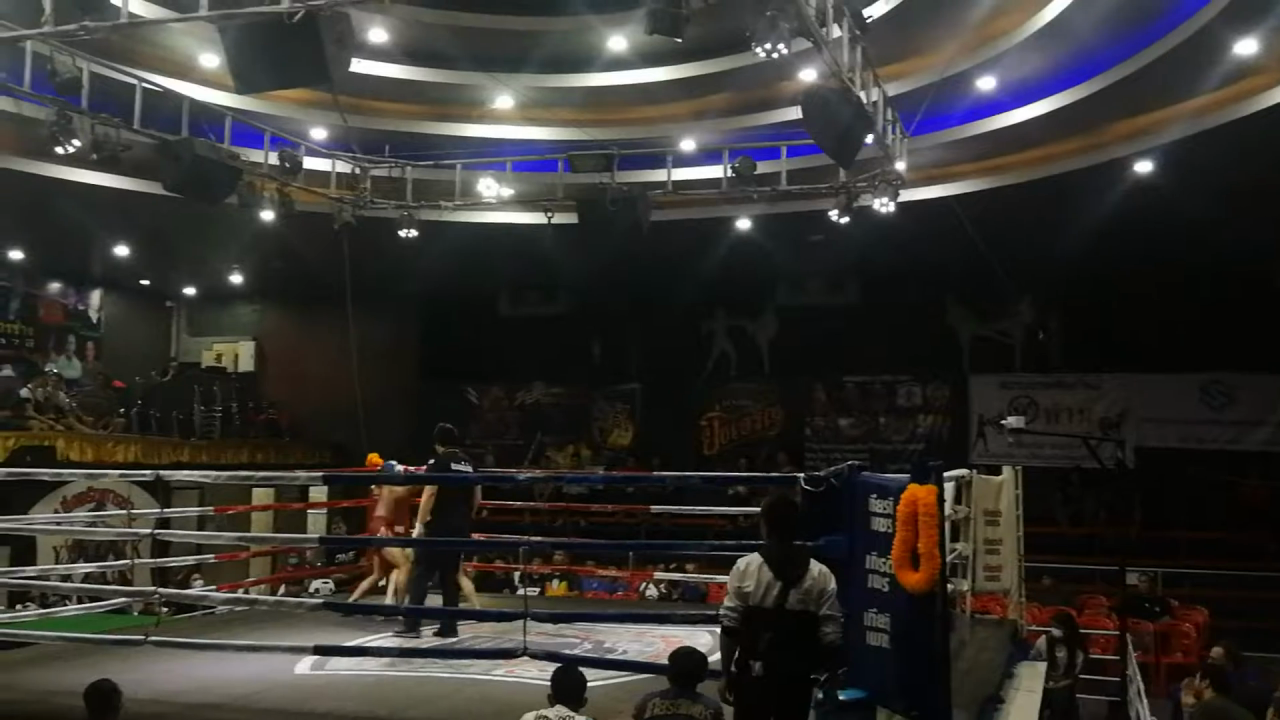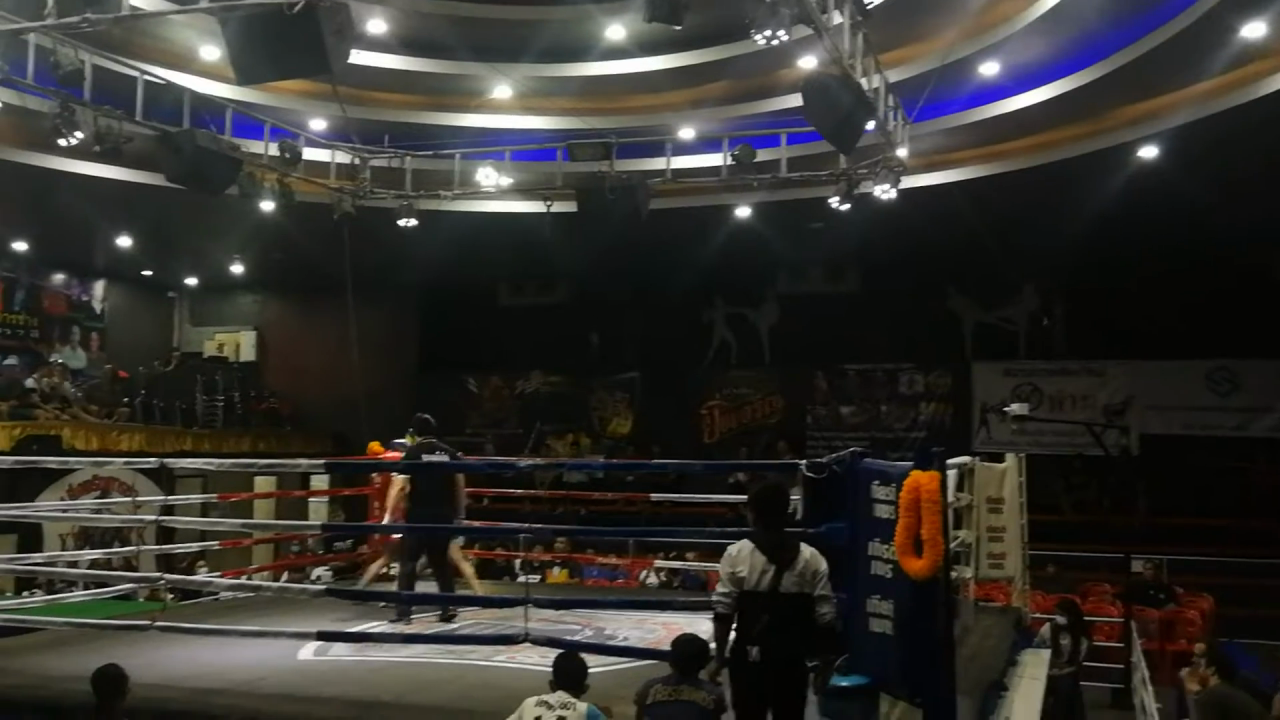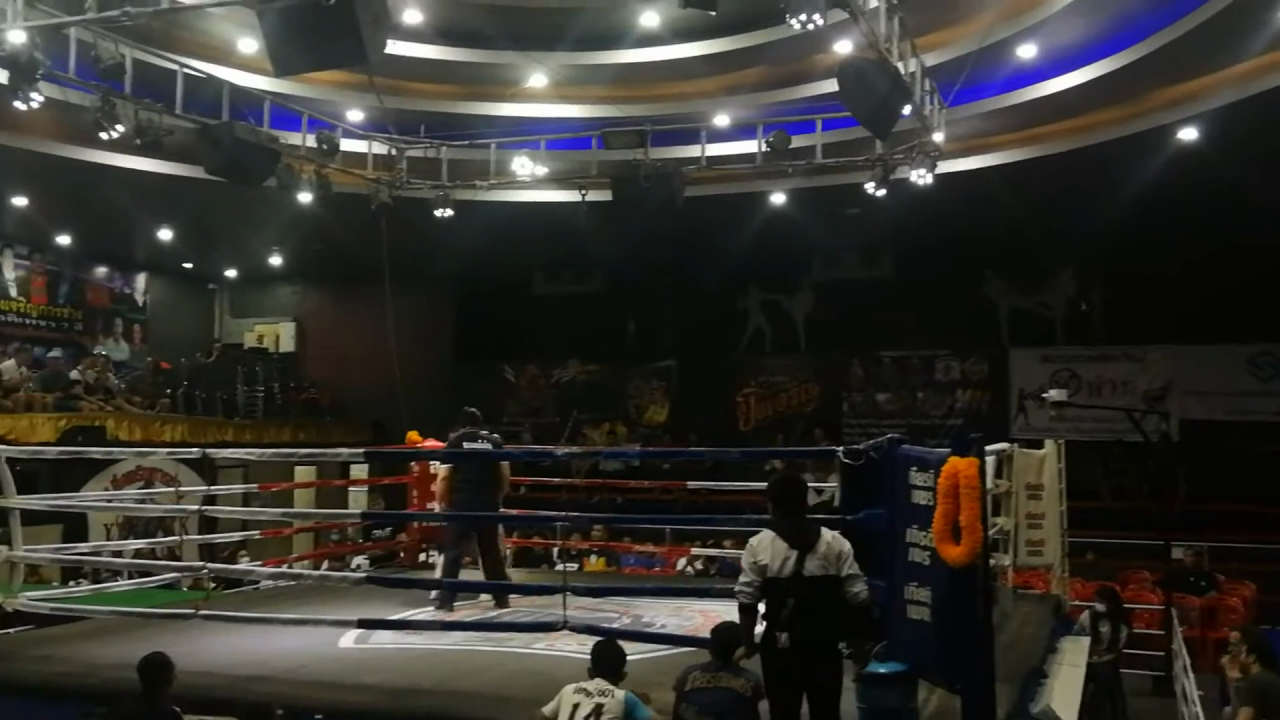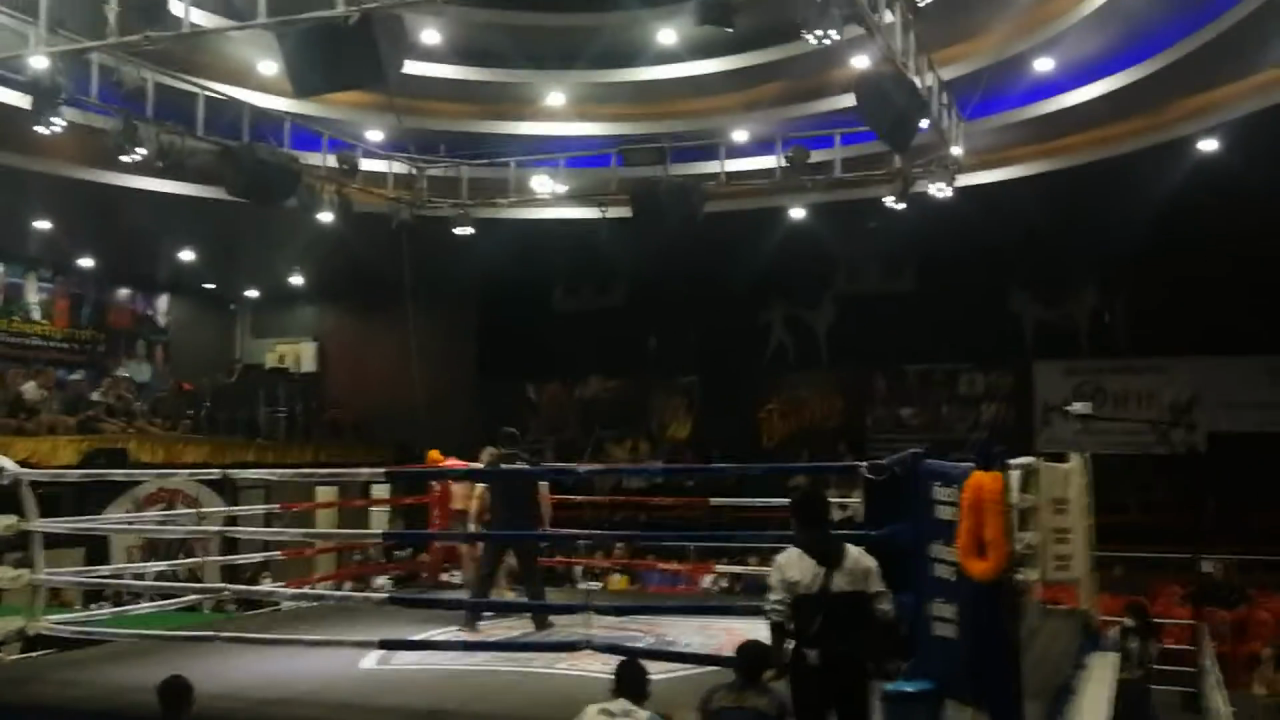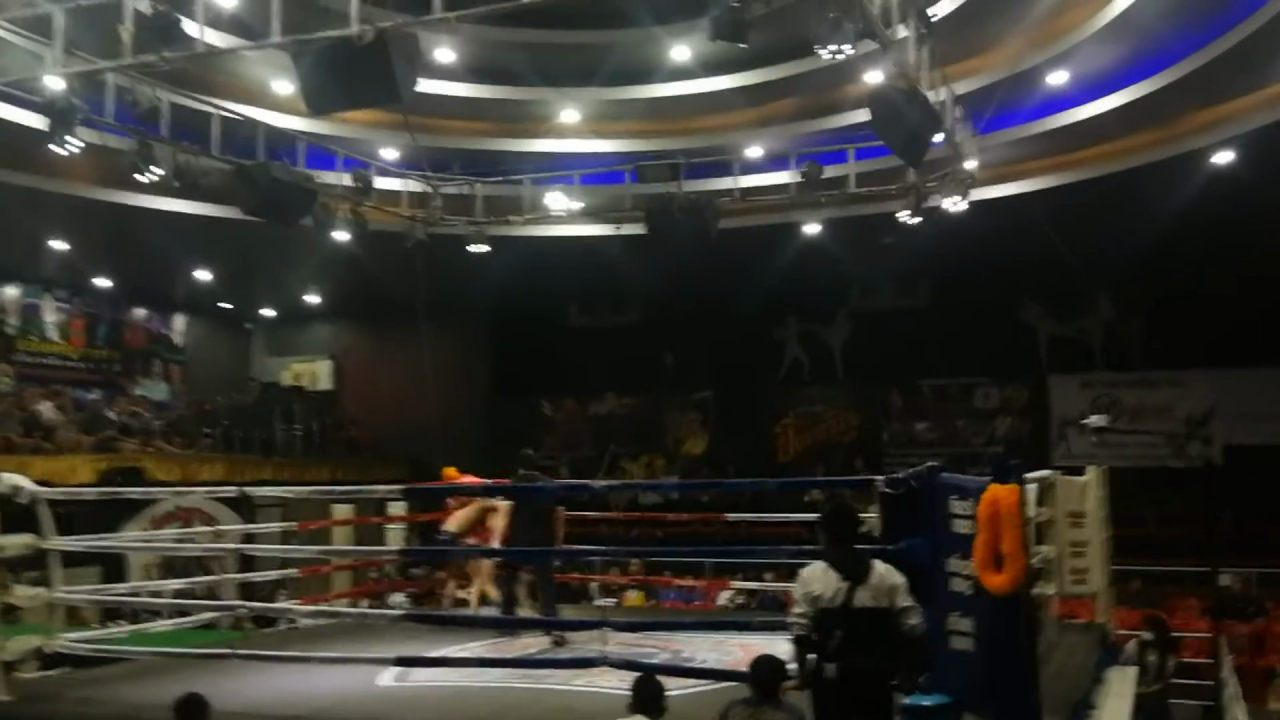
dt=0.4s
person 1, frame 1
left shoulder: (745, 568)
right shoulder: (821, 575)
left elbow: (730, 628)
right elbow: (831, 637)
left wrist: (726, 674)
left hip: (753, 675)
right hip: (796, 678)
person 1, frame 2
left shoulder: (737, 554)
right shoulder: (811, 558)
left elbow: (724, 612)
right elbow: (825, 617)
left wrist: (719, 657)
right wrist: (825, 662)
left hip: (749, 659)
right hip: (792, 662)
person 1, frame 3
left shoulder: (759, 545)
right shoulder: (835, 542)
left elbow: (747, 601)
right elbow: (858, 597)
left wrist: (748, 642)
left hip: (781, 645)
right hip: (825, 645)
person 1, frame 4
left shoulder: (786, 563)
right shoulder: (860, 558)
left elbow: (778, 620)
right elbow: (884, 613)
left wrist: (779, 662)
right wrist: (877, 654)
left hip: (810, 662)
right hip: (852, 661)
person 1, frame 5
left shoulder: (811, 576)
right shoulder: (887, 574)
left elbow: (802, 633)
right elbow: (912, 628)
left wrist: (804, 674)
right wrist: (908, 669)
left hip: (831, 676)
right hip: (876, 675)
person 2, frame 1
left shoulder: (438, 462)
right shoulder: (469, 464)
left elbow: (429, 494)
right elbow: (476, 499)
left wrist: (419, 524)
left hip: (439, 526)
right hip: (461, 528)
left knee: (421, 573)
right knee: (449, 576)
left ankle: (411, 625)
right ankle: (449, 626)
person 2, frame 2
left shoulder: (412, 453)
right shoulder: (450, 453)
left elbow: (400, 487)
right elbow: (460, 487)
left wrist: (389, 515)
right wrist: (459, 513)
left hip: (419, 516)
right hip: (444, 516)
left knee: (408, 563)
right knee: (442, 562)
left ankle: (403, 612)
right ankle: (448, 606)
person 2, frame 3
left shoulder: (454, 443)
right shoulder: (494, 442)
left elbow: (444, 477)
right elbow: (505, 476)
left wrist: (440, 502)
right wrist: (498, 497)
left hip: (462, 504)
right hip: (488, 504)
left knee: (453, 551)
right knee: (492, 551)
left ankle: (446, 599)
right ankle: (501, 597)
person 2, frame 4
left shoulder: (493, 465)
left elbow: (479, 496)
right elbow: (544, 497)
left wrist: (473, 522)
right wrist: (545, 524)
left hip: (499, 526)
right hip: (526, 526)
left knee: (486, 572)
right knee: (531, 573)
left ankle: (472, 619)
right ankle: (540, 618)
person 2, frame 5
left shoulder: (514, 485)
right shoulder: (550, 486)
right elbow: (558, 518)
right wrist: (556, 544)
left hip: (516, 542)
right hip: (542, 543)
left knee: (507, 581)
right knee: (546, 585)
right ankle: (554, 628)
